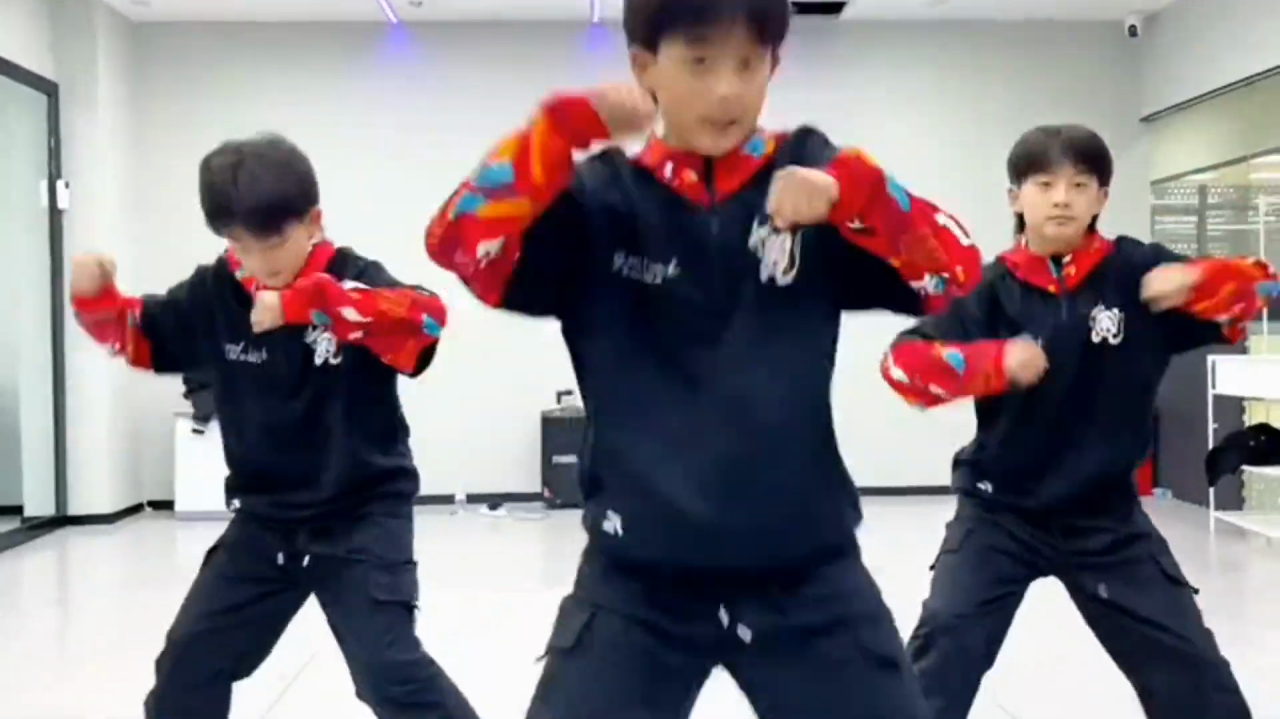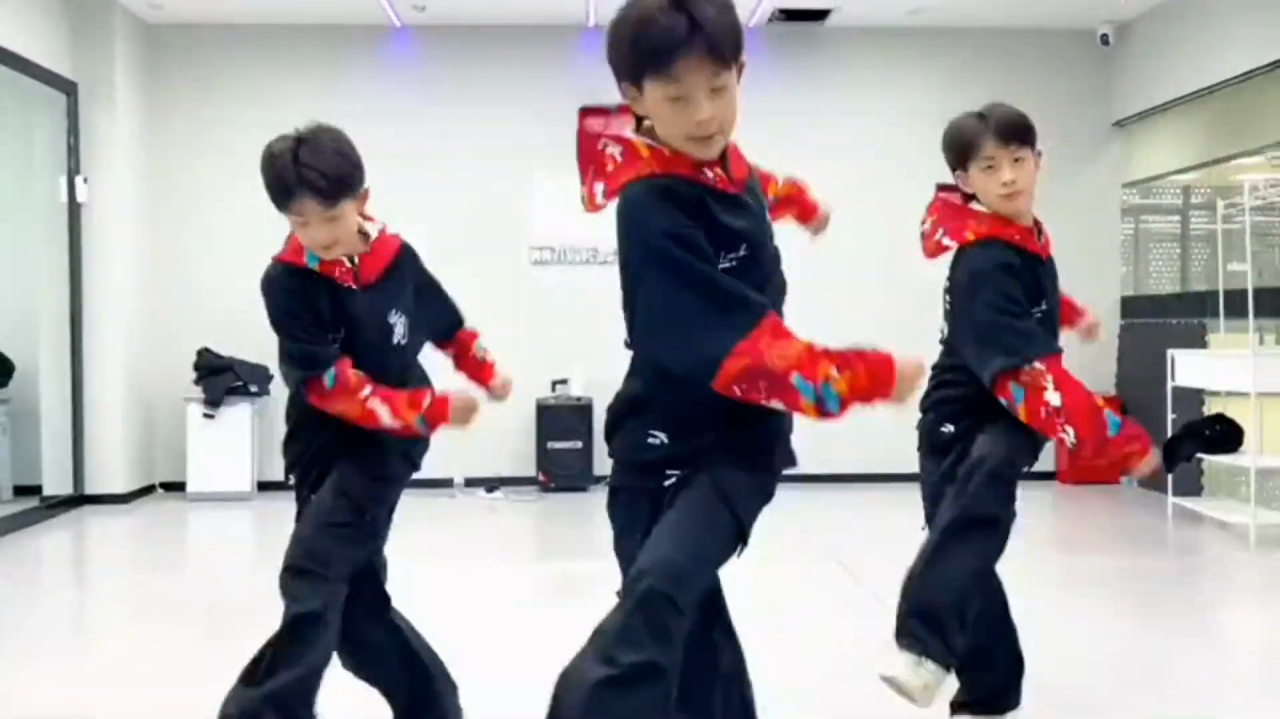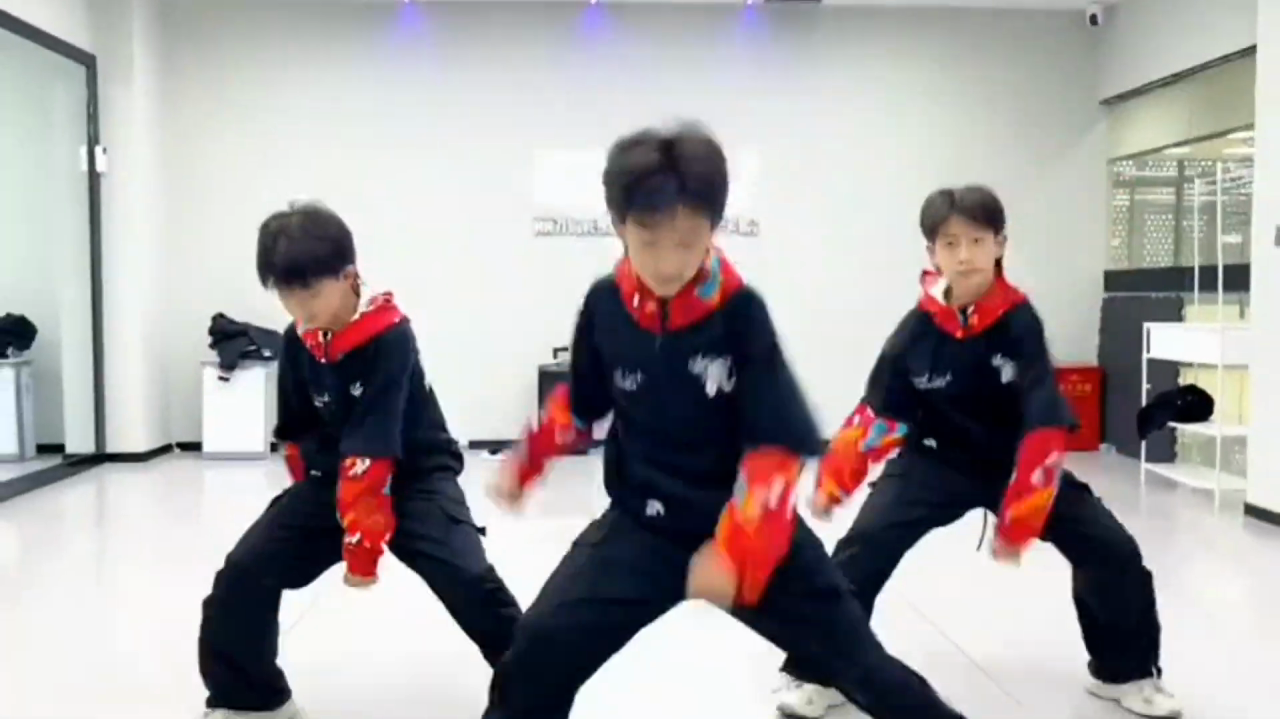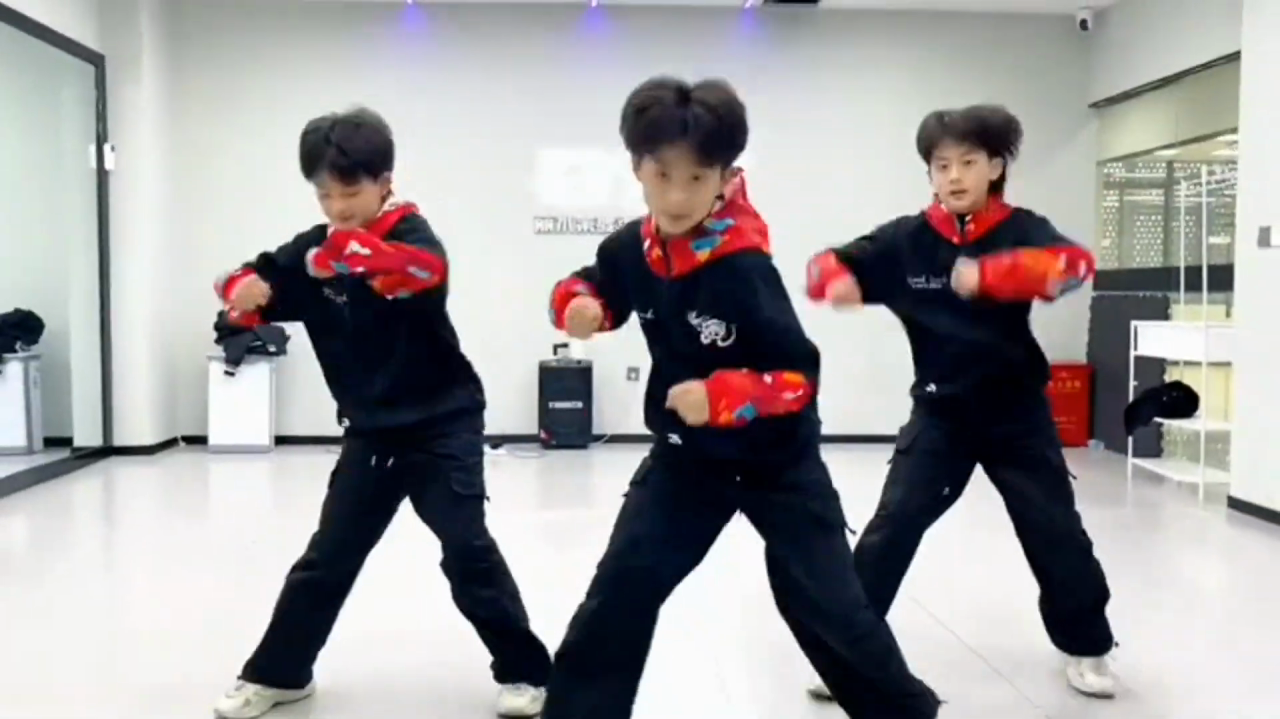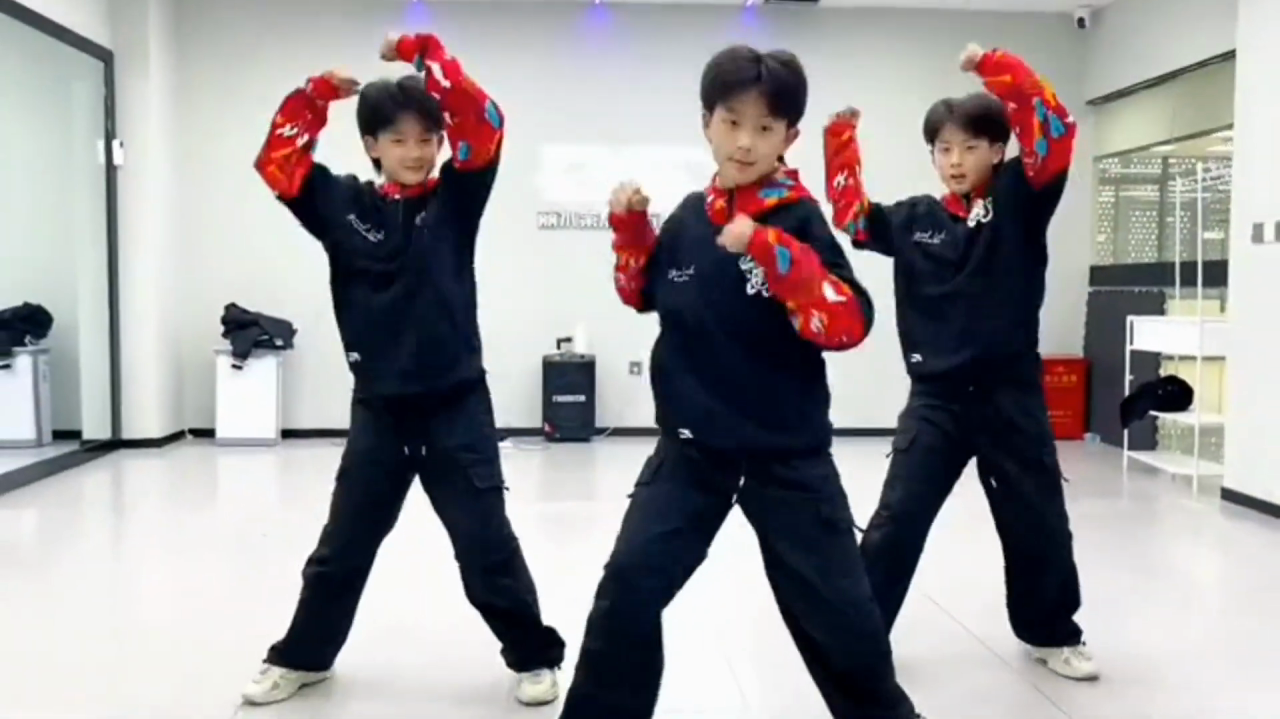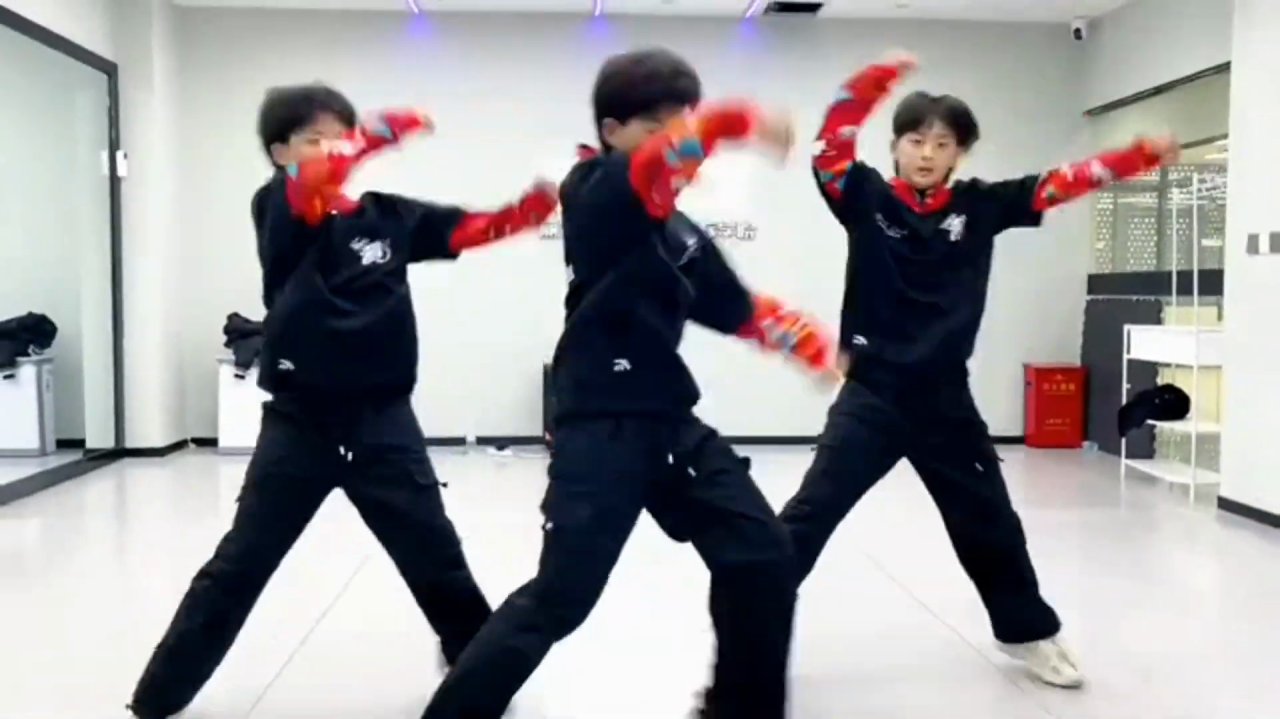
dt=0.3s
person 1, frame 1
left shoulder: (810, 168)
right shoulder: (606, 193)
left elbow: (953, 272)
right elbow: (462, 246)
left wrist: (853, 195)
right wrist: (552, 138)
person 1, frame 2
left shoulder: (718, 158)
right shoulder: (652, 210)
right elbow: (729, 353)
left wrist: (791, 196)
right wrist: (869, 376)
left hip: (739, 447)
right hip: (661, 450)
left knee: (663, 590)
right knee: (688, 636)
person 1, frame 3
left shoulder: (738, 314)
right shoulder: (604, 305)
left elbow: (783, 447)
right elbow: (581, 396)
left wrist: (742, 553)
right wrist: (527, 461)
left hip: (749, 523)
right hip: (647, 518)
left knee: (854, 661)
right knee: (545, 646)
person 1, frame 4
left shoulder: (743, 266)
right shoulder: (629, 248)
left elbow: (799, 375)
right elbow: (592, 287)
left wrist: (718, 399)
right wrist: (577, 306)
left hip: (776, 458)
right hip: (683, 449)
left knee: (835, 612)
right knee: (617, 596)
person 1, frame 5
left shoulder: (800, 224)
right shoulder: (688, 221)
left elbow: (844, 324)
right elbow: (642, 292)
left wrist: (766, 246)
right wrist: (631, 233)
left hip: (787, 454)
right hip: (692, 446)
left knee: (838, 609)
right knee: (629, 586)
person 1, frame 6
left shoulder: (679, 228)
right shoulder: (597, 188)
left elbow: (741, 308)
right elbow: (645, 165)
left wrist: (810, 344)
right wrist: (737, 121)
left hip: (668, 422)
right hip: (602, 421)
left knee: (763, 555)
right knee: (560, 593)
person 2, frame 1
left shoulder: (351, 278)
right shoulder: (217, 291)
left elbow: (422, 322)
right elbow: (139, 337)
left wrist: (309, 300)
right wrist: (96, 292)
left hip: (364, 512)
right hip: (266, 518)
left knee: (389, 666)
right knee: (188, 667)
person 2, frame 2
left shoulder: (400, 264)
right shoulder: (286, 282)
left elbow: (447, 325)
right elbow: (328, 384)
left wrist: (484, 369)
right wrist: (428, 410)
left hip: (382, 451)
right hip: (322, 454)
left knee: (314, 575)
right knee: (352, 601)
person 2, frame 3
left shoulder: (389, 343)
right shoulder: (298, 344)
left elbow: (374, 451)
left wrist: (364, 550)
right wrist: (306, 489)
left hip: (414, 478)
right hip: (332, 479)
left knee: (469, 579)
right knee: (242, 576)
person 2, frame 4
left shoulder: (410, 233)
right shoulder: (314, 247)
left elbow: (425, 271)
right elbow: (256, 285)
left wrist: (342, 252)
right wrist: (245, 290)
left hip: (442, 429)
right hip: (370, 436)
left knee: (468, 550)
right knee: (329, 557)
left ankle: (525, 670)
person 2, frame 5
left shoulder: (456, 195)
right shoulder: (346, 203)
left elbow: (483, 126)
right elbow: (279, 164)
left wrist: (424, 52)
right wrist: (317, 95)
left hip: (454, 409)
right hip: (379, 410)
left knee: (486, 543)
right knee: (344, 542)
left ankle: (536, 656)
right ankle: (303, 656)
person 2, frame 6
left shoulder: (386, 215)
right shoulder: (279, 208)
left elbow: (466, 228)
right elbow: (313, 186)
left wrist: (533, 206)
right wrist: (386, 130)
left hip: (382, 419)
right hip: (299, 423)
left knee: (432, 547)
right knee: (241, 560)
person 3, frame 1
left shoulder: (1133, 269)
right shoulder: (988, 287)
left elbow: (1247, 290)
right elbow: (906, 366)
left wrist: (1204, 279)
right wrist: (1001, 363)
left hip: (1103, 507)
right hip: (999, 505)
left knee: (1187, 664)
right knee: (948, 635)
person 3, frame 2
left shoulder: (1026, 238)
right shoulder: (981, 264)
right elbow: (1022, 375)
left wrist: (1065, 308)
right wrist: (1122, 442)
left hip: (1016, 420)
right hip: (958, 422)
right knee: (963, 565)
left ankle: (924, 644)
person 3, frame 3
left shoulder: (1020, 320)
right shoulder: (919, 326)
left elbow: (1046, 423)
right elbow: (878, 411)
left wrist: (1022, 522)
right wrist: (835, 481)
left hip: (1015, 456)
right hip: (935, 459)
left knee: (1112, 552)
right knee: (866, 545)
left ankle: (1125, 669)
right ankle: (815, 673)
person 3, frame 4
left shoulder: (1019, 229)
right shoulder: (907, 238)
left elbow: (1074, 265)
right elbow: (832, 263)
left wrist: (988, 275)
right wrist: (834, 282)
left hip: (1015, 412)
right hip: (939, 412)
left knee: (1058, 531)
right knee: (893, 527)
left ankle: (1085, 646)
person 3, frame 5
left shoulder: (1021, 199)
right shoulder: (918, 217)
left elbow: (1054, 129)
right elbow: (851, 218)
left wrist: (994, 68)
right wrist: (841, 145)
left hip: (1010, 396)
right hip: (935, 396)
left knee: (1038, 518)
right knee: (899, 518)
left ankle: (1053, 635)
person 3, frame 6
left shoulder: (977, 204)
right shoulder: (868, 199)
left elbow: (1056, 183)
right elbow: (831, 151)
left wrist: (1143, 154)
right wrist: (876, 80)
left hip: (945, 393)
right hip: (872, 393)
left knee: (988, 519)
right knee: (812, 512)
left ankle: (1028, 631)
